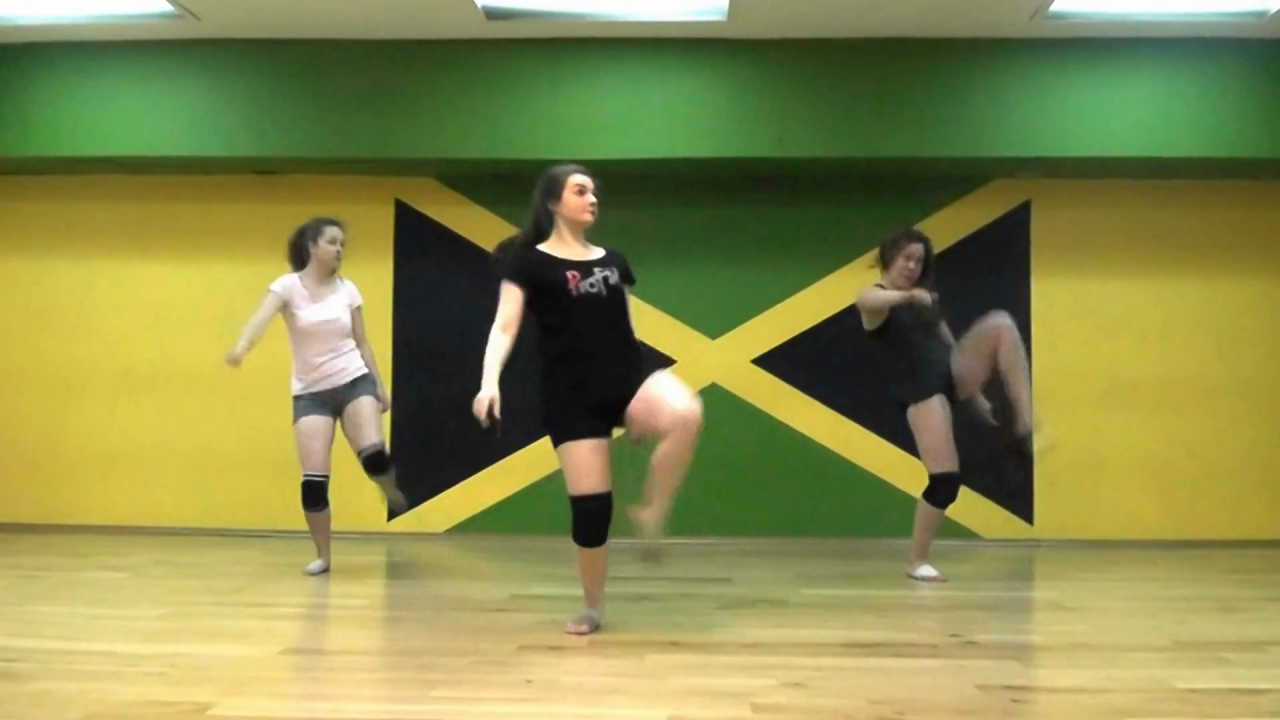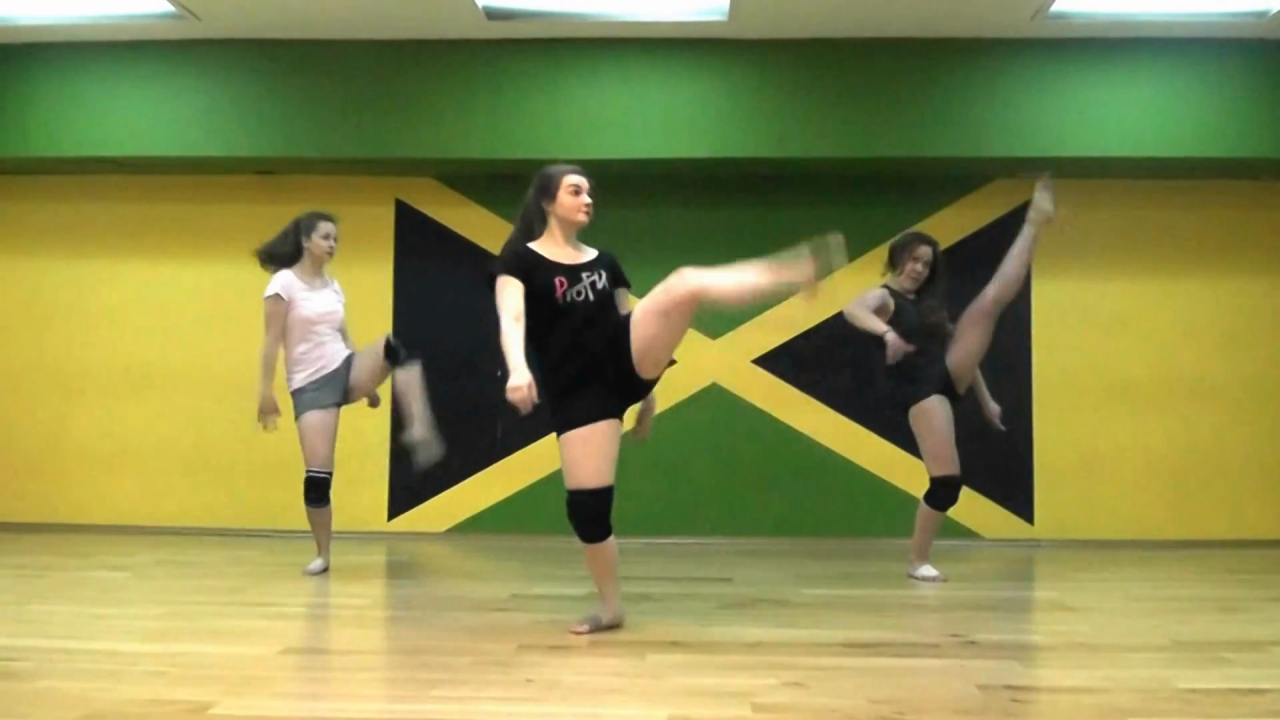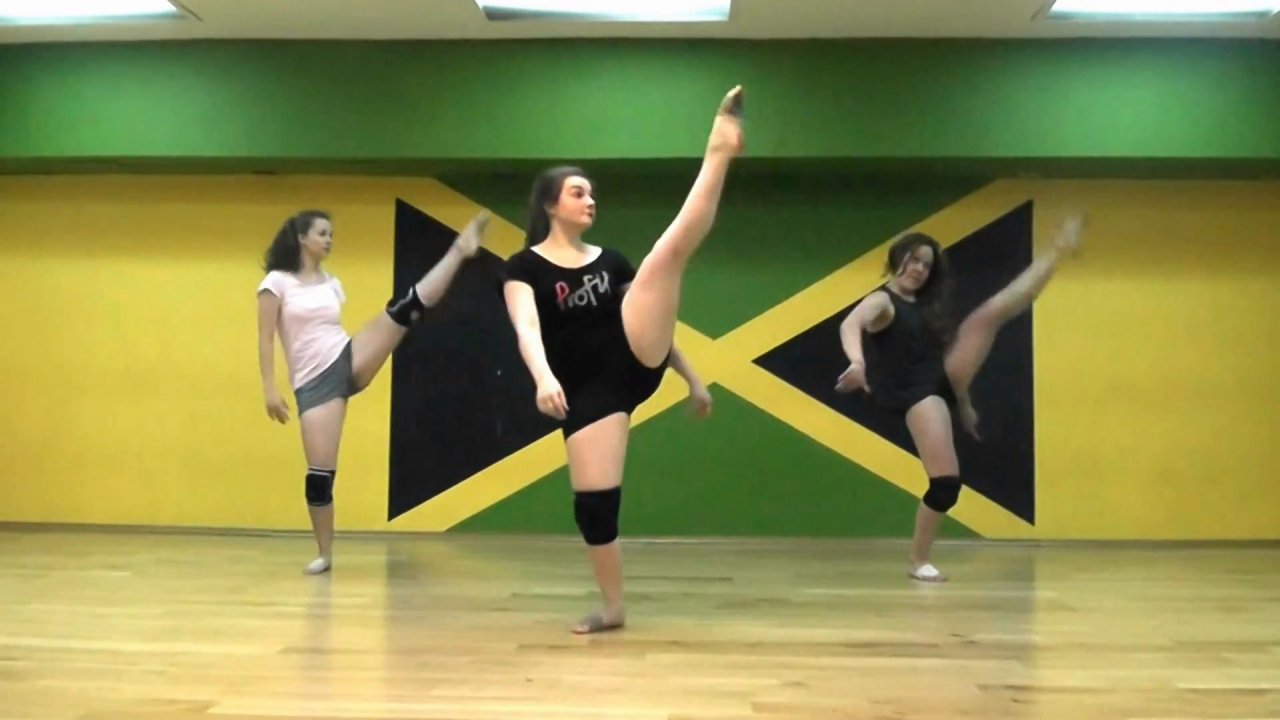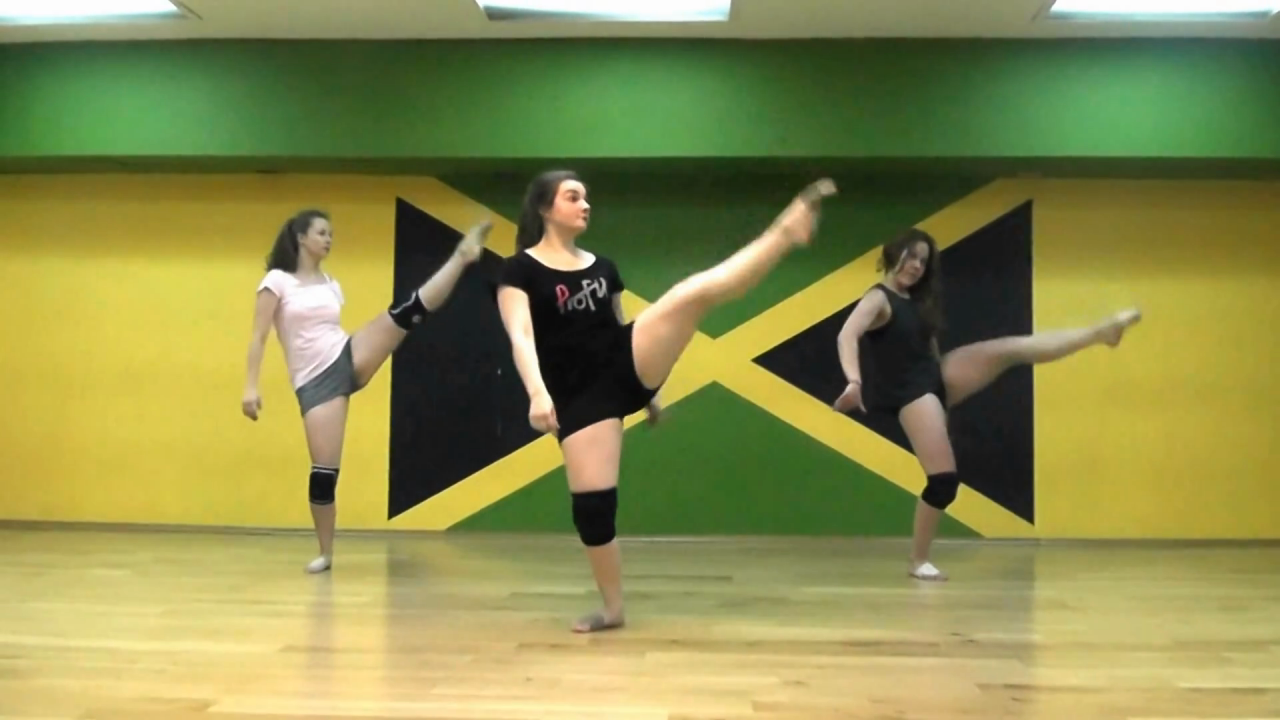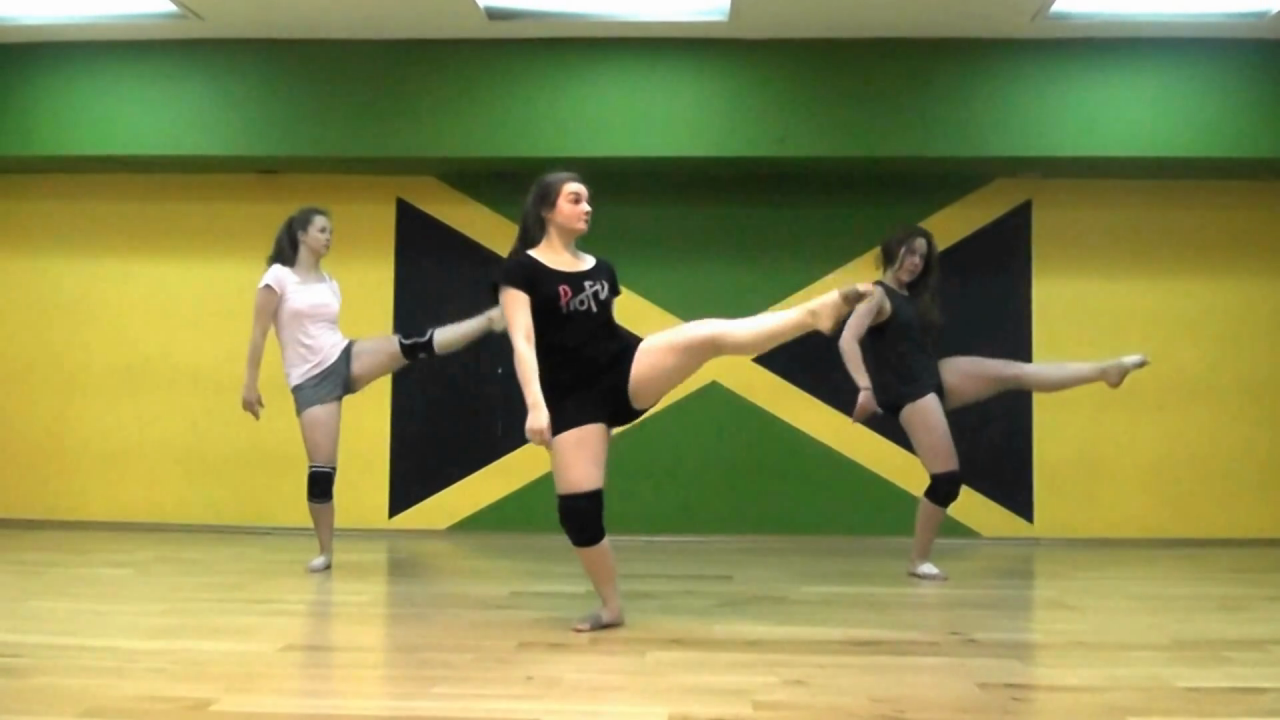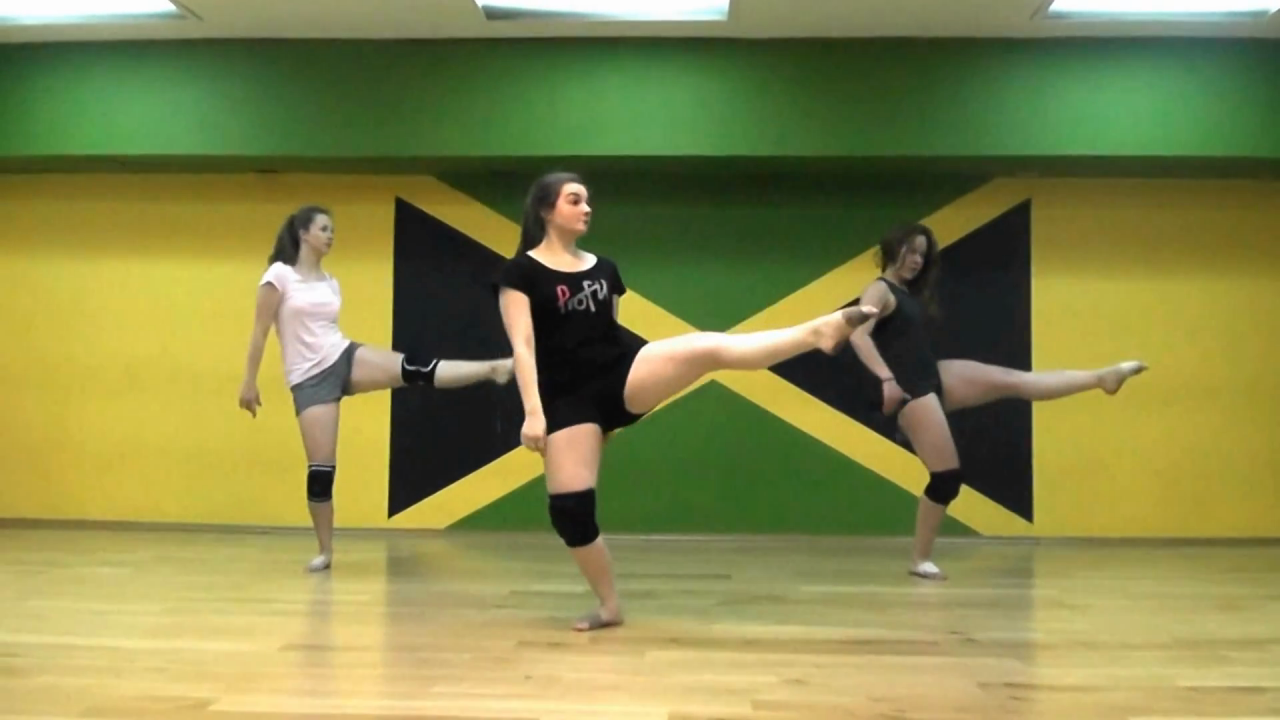
dt=0.2s
person 1, frame 1
left shoulder: (613, 258)
right shoulder: (530, 262)
right elbow: (505, 325)
left wrist: (675, 400)
right wrist: (490, 382)
left hip: (629, 377)
right hip: (572, 398)
left knee: (685, 416)
right knee: (591, 508)
left ankle: (650, 513)
right ankle: (594, 608)
person 1, frame 2
left shoulder: (604, 261)
right shoulder: (519, 261)
right elbow: (511, 320)
left wrist: (647, 396)
right wrist: (518, 369)
left hip: (627, 361)
right hip: (578, 390)
left knee: (686, 283)
right knee: (587, 503)
left ankle: (795, 274)
right ankle: (609, 607)
person 1, frame 3
left shoulder: (610, 259)
right shoulder: (524, 269)
left elbow: (653, 314)
right elbow: (528, 329)
left wrist: (692, 379)
right wrist: (544, 379)
left hip: (635, 358)
right hip: (590, 390)
left knee: (668, 253)
right knee: (594, 501)
right ankle: (611, 607)
person 1, frame 4
left shoulder: (601, 265)
right shoulder: (519, 271)
right elbow: (521, 338)
left wrist: (651, 395)
right wrist: (537, 394)
left hip: (628, 367)
right hip: (582, 393)
left knee: (690, 295)
right knee: (591, 504)
left ankle: (786, 229)
right ankle: (612, 607)
person 1, frame 5
left shoulder: (602, 268)
right shoulder: (521, 271)
right elbow: (523, 343)
right wrist: (535, 406)
left hip: (623, 371)
right hip: (573, 398)
left knee: (708, 335)
right knee: (578, 507)
left ankle: (815, 311)
right ankle: (610, 607)
person 1, frame 6
left shoulder: (603, 268)
right shoulder: (520, 272)
right elbow: (522, 347)
right wrist: (533, 412)
left hip: (622, 373)
right hip: (569, 398)
left knee: (709, 348)
right knee: (569, 507)
left ankle: (818, 330)
right ankle: (609, 606)
person 2, frame 1
left shoulder: (926, 302)
right shoulder: (873, 298)
right elbow: (867, 299)
left wrist: (976, 392)
right wrist: (909, 294)
left hip: (952, 374)
right hip: (921, 392)
left knee: (1000, 324)
right knee: (945, 478)
left ankle: (1025, 423)
right ankle: (917, 560)
person 2, frame 2
left shoulder: (930, 302)
right shoulder: (882, 298)
left elbow: (960, 343)
right elbow: (853, 309)
left wrist: (985, 399)
right wrist: (887, 333)
left hip: (951, 374)
right hip: (922, 390)
left knee: (989, 304)
right knee: (946, 479)
right ankle: (917, 559)
person 2, frame 3
left shoulder: (928, 303)
right shoulder: (881, 301)
right elbow: (849, 325)
left wrist: (965, 404)
right wrist: (858, 361)
left hip: (944, 377)
right hip: (919, 393)
left knee: (992, 312)
right knee: (946, 482)
right ankle: (918, 560)
person 2, frame 4
left shoulder: (920, 301)
right shoulder: (878, 299)
right elbow: (847, 336)
left wrist: (947, 403)
right wrist: (854, 381)
left hip: (939, 378)
right hip: (912, 394)
left knee: (1013, 348)
right knee: (943, 478)
left ankle: (1100, 330)
right ankle: (919, 560)
person 2, frame 5
left shoulder: (918, 298)
right shoulder: (878, 295)
right elbow: (847, 340)
right wrist: (865, 388)
left hip: (936, 378)
right hip: (911, 393)
left knee: (1017, 372)
right knee: (946, 477)
left ankle: (1104, 369)
right ankle: (919, 560)
person 2, frame 6
left shoulder: (912, 293)
right shoulder: (879, 290)
right elbow: (858, 337)
right wrist: (887, 379)
left hip: (934, 377)
right hip: (910, 389)
left knee: (1015, 381)
right knee: (947, 474)
left ankle: (1102, 377)
right ankle: (920, 559)
person 3, frame 1
left shoulder: (347, 290)
right shoulder: (288, 286)
right elbow: (262, 317)
left wrist: (379, 386)
right wrist: (241, 347)
left hip: (352, 381)
right hip: (310, 394)
left knee: (374, 457)
right knee: (313, 482)
left ankle: (391, 491)
right ankle: (323, 555)
person 3, frame 2
left shoulder: (332, 285)
right shoulder: (283, 282)
right elbow: (271, 341)
left wrist: (368, 386)
right wrist: (266, 391)
left hip: (345, 368)
right hip: (309, 385)
left knee: (394, 348)
right knee: (318, 477)
left ankle: (419, 433)
right ankle: (322, 555)
person 3, frame 3
left shoulder: (332, 284)
right shoulder: (277, 282)
right elbow: (265, 340)
right wrist: (270, 389)
left hip: (348, 360)
right hip: (313, 380)
left knee: (404, 308)
right knee: (320, 473)
right ankle: (324, 554)
person 3, frame 4
left shoulder: (331, 285)
right shoulder: (276, 281)
right elbow: (258, 337)
right wrist: (251, 387)
left hip: (350, 360)
right hip: (314, 381)
left knee: (407, 311)
right knee: (324, 472)
right ankle: (325, 553)
person 3, frame 5
left shoulder: (330, 284)
right shoulder: (278, 276)
right elbow: (259, 334)
right wrist: (250, 385)
left hip: (346, 361)
right hip: (310, 380)
left knee: (415, 345)
right knee: (321, 470)
left ankle: (488, 321)
right ankle: (325, 552)
person 3, frame 6
left shoulder: (330, 283)
right shoulder: (279, 274)
right elbow: (259, 332)
right wrist: (249, 382)
left hip: (345, 360)
right hip: (309, 379)
left knee: (416, 369)
right knee: (320, 468)
left ankle: (494, 369)
right ankle: (325, 551)
